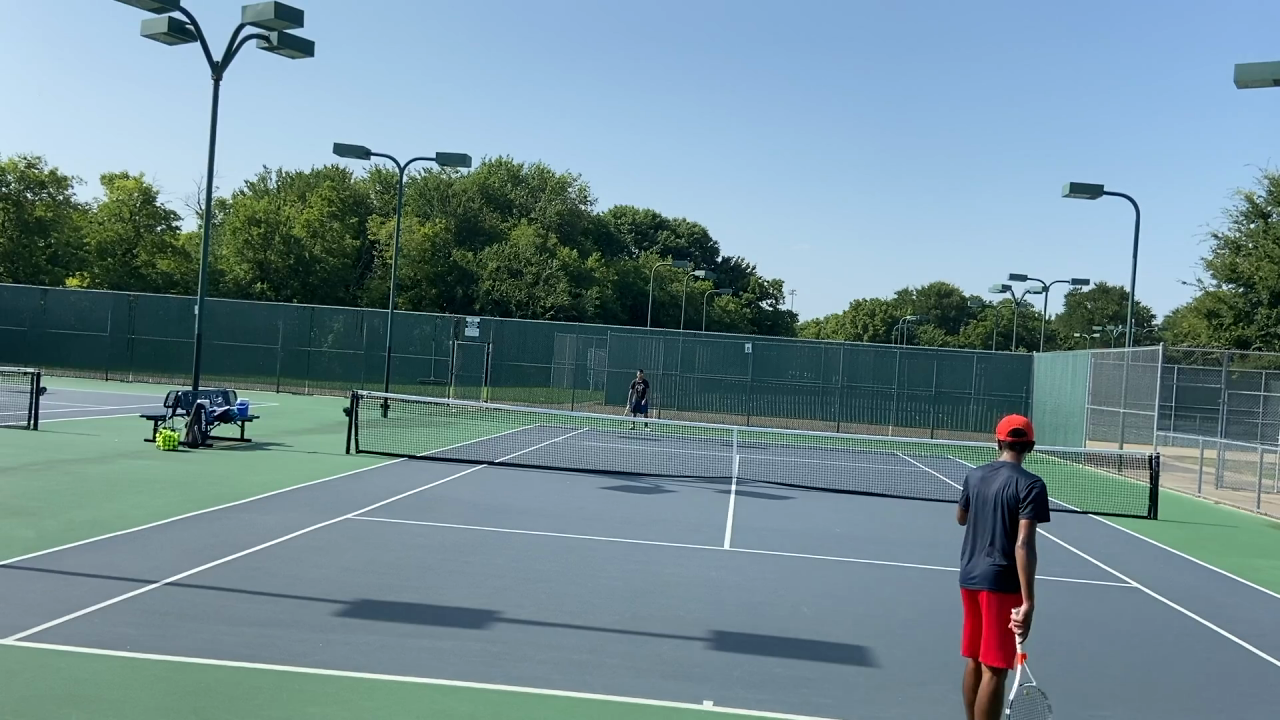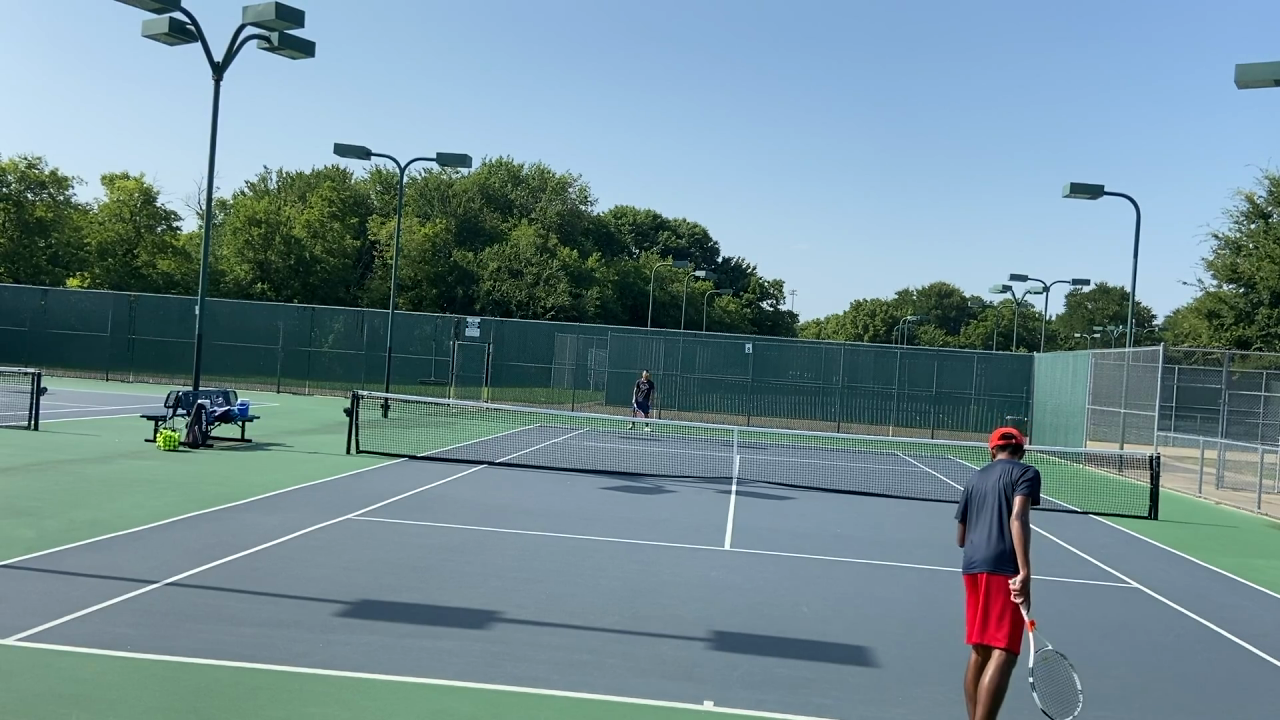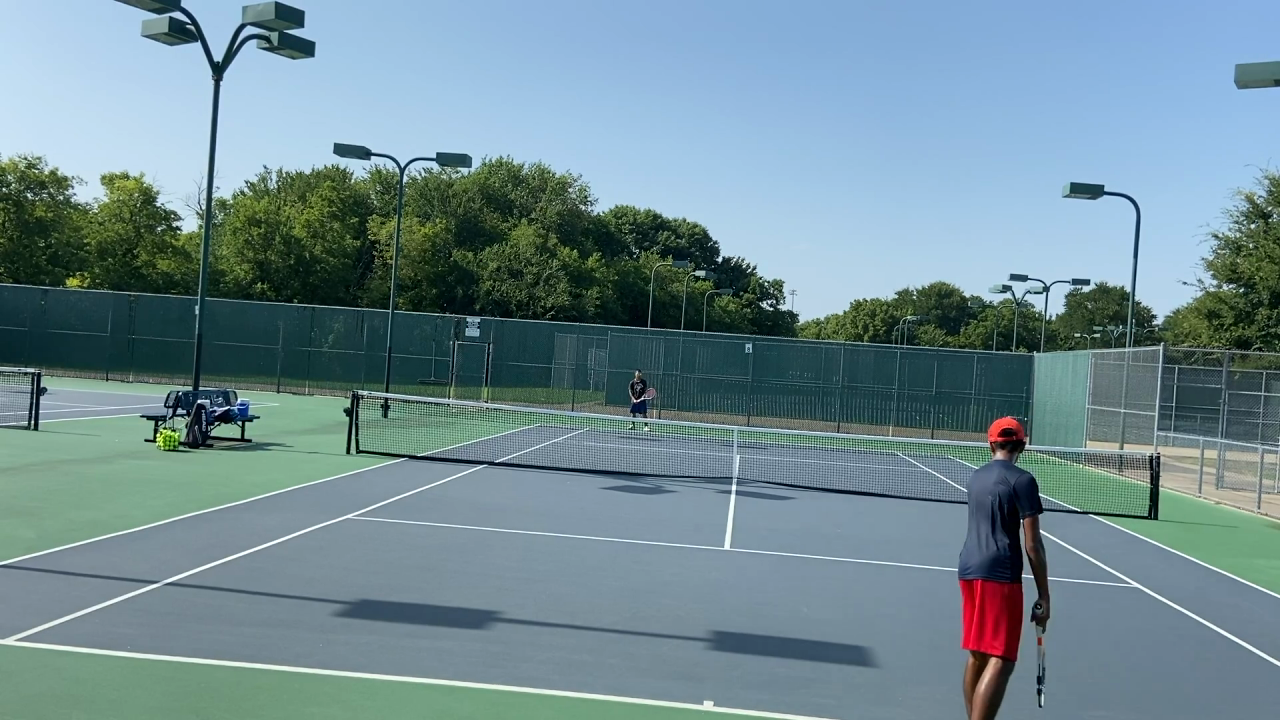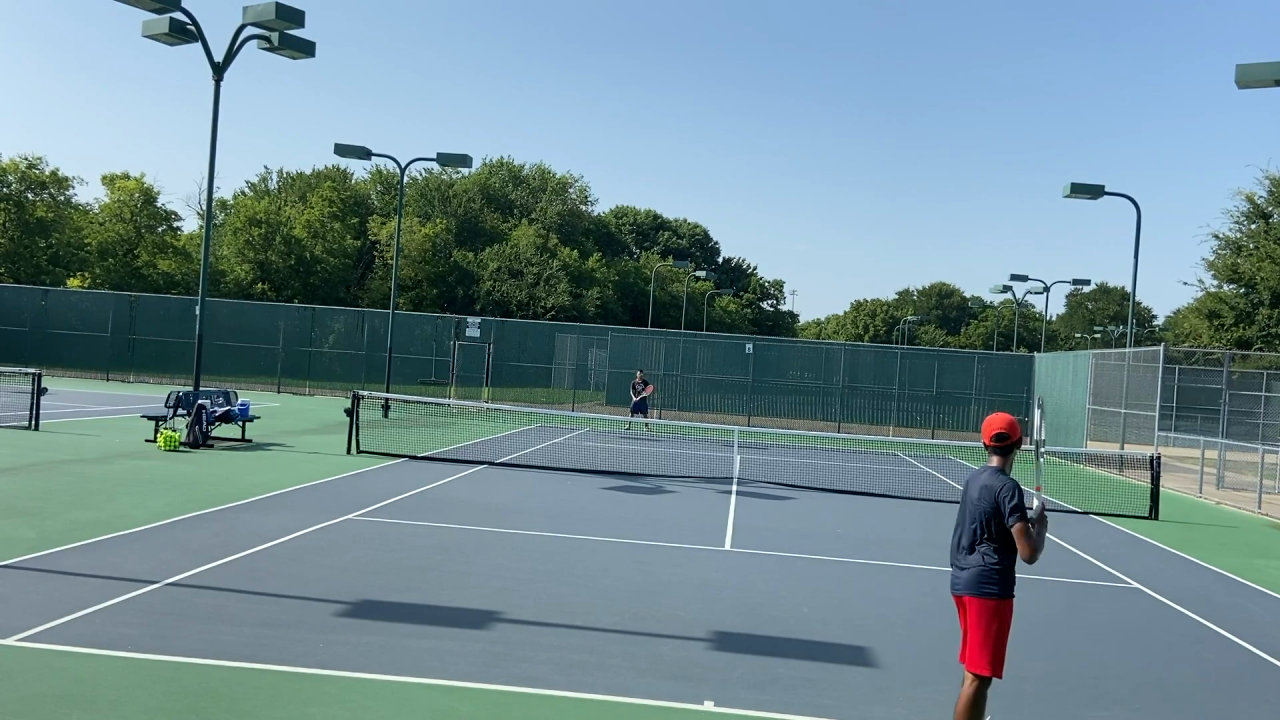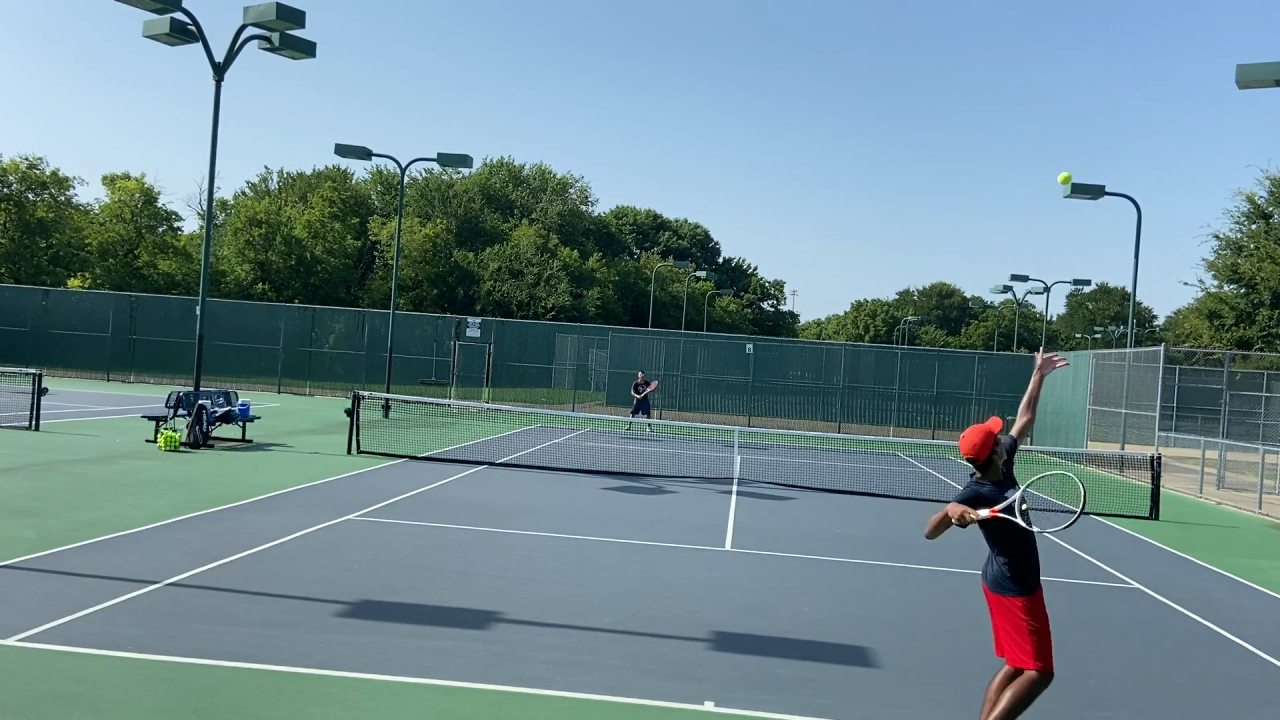
dt=0.7s
person 1, frame 1
left shoulder: (974, 476)
right shoulder: (1031, 485)
right elbow: (1024, 545)
right wrist: (1028, 602)
left hip: (969, 578)
right hip: (1001, 584)
left knee: (975, 660)
right knee: (994, 670)
person 1, frame 2
left shoulder: (975, 478)
right shoulder: (1026, 473)
right elbow: (1018, 518)
right wrist: (1024, 571)
left hip: (972, 566)
right hip: (1002, 568)
left knee: (980, 651)
right knee: (1002, 654)
person 1, frame 3
left shoulder: (976, 477)
right shoulder: (1022, 480)
right elbow: (1033, 542)
right wrist: (1044, 595)
left hip: (969, 569)
right hip: (999, 574)
left knee: (978, 655)
right knee: (1000, 661)
person 1, frame 4
left shoulder: (974, 479)
right shoulder: (1008, 488)
right elbow: (1028, 553)
right wrist: (1040, 526)
left hip: (963, 581)
right hip: (989, 587)
left knee: (973, 668)
right knee: (979, 675)
person 1, frame 5
left shoulder: (1000, 464)
right shoulder: (976, 494)
left elbow: (1024, 419)
right elbow: (930, 532)
left wrist: (1038, 375)
right wrist: (950, 511)
left hip: (1012, 584)
right hip: (1014, 589)
left knee: (1019, 664)
right knee: (1038, 672)
